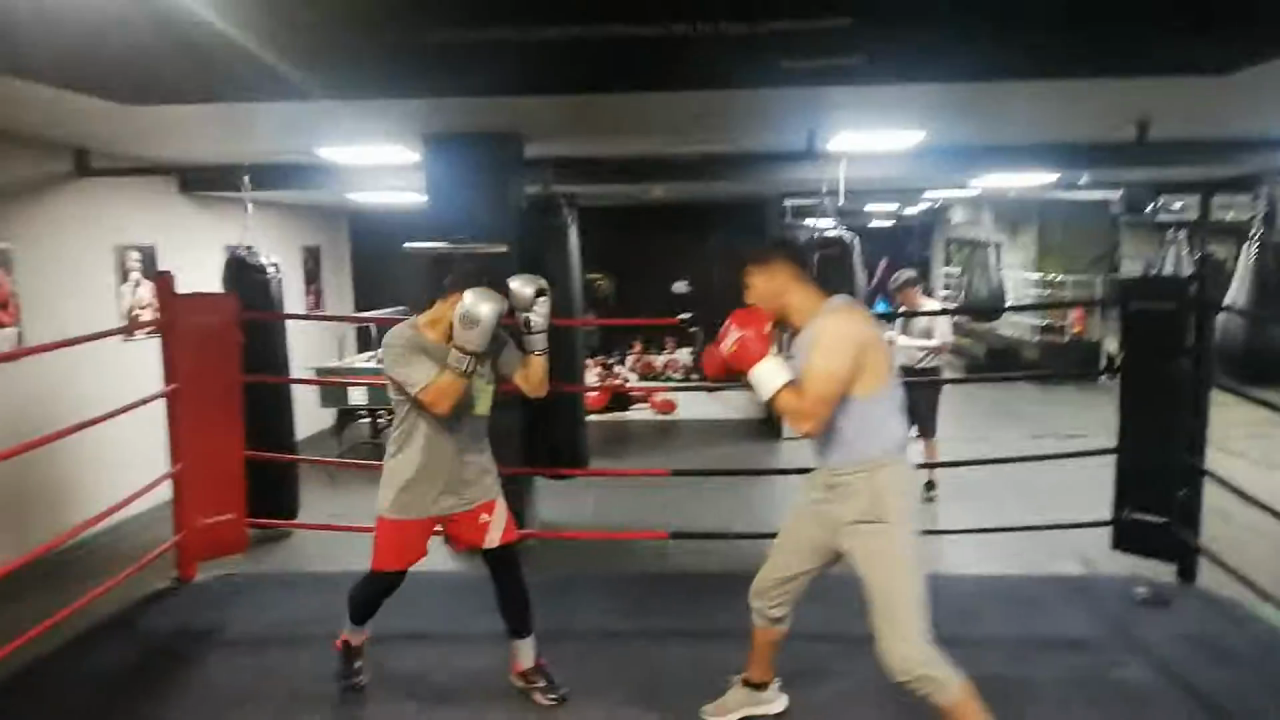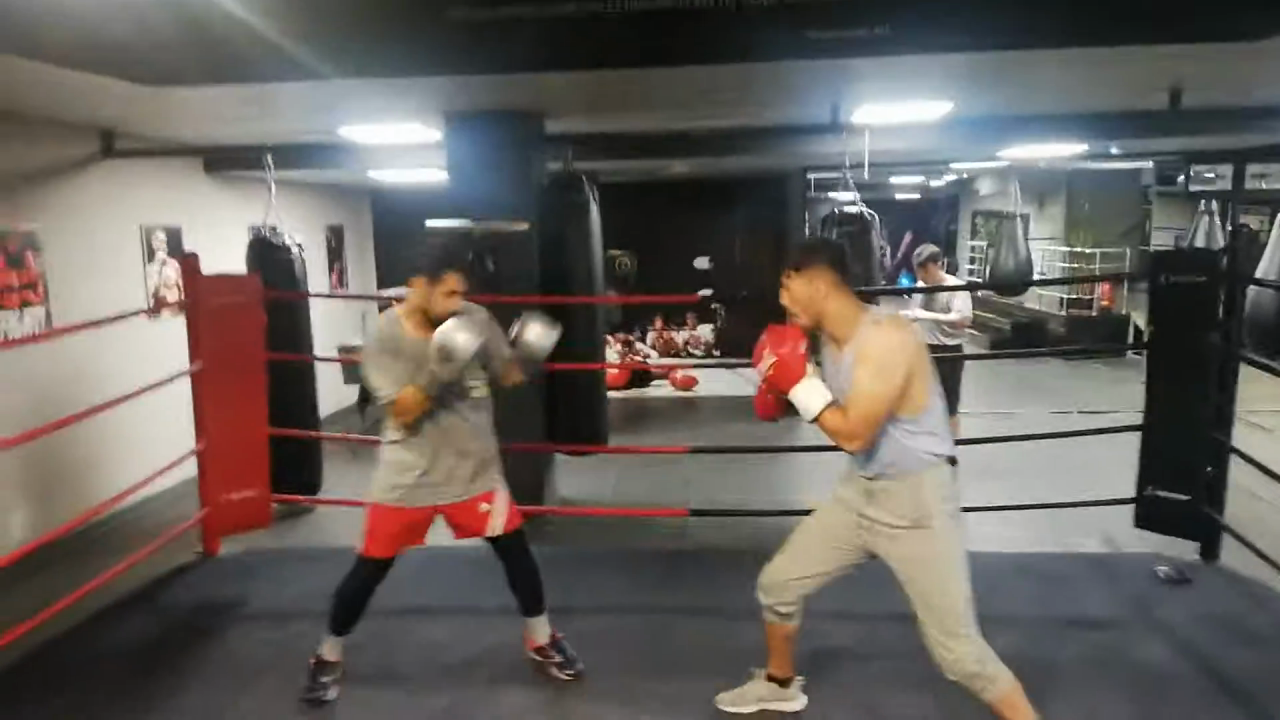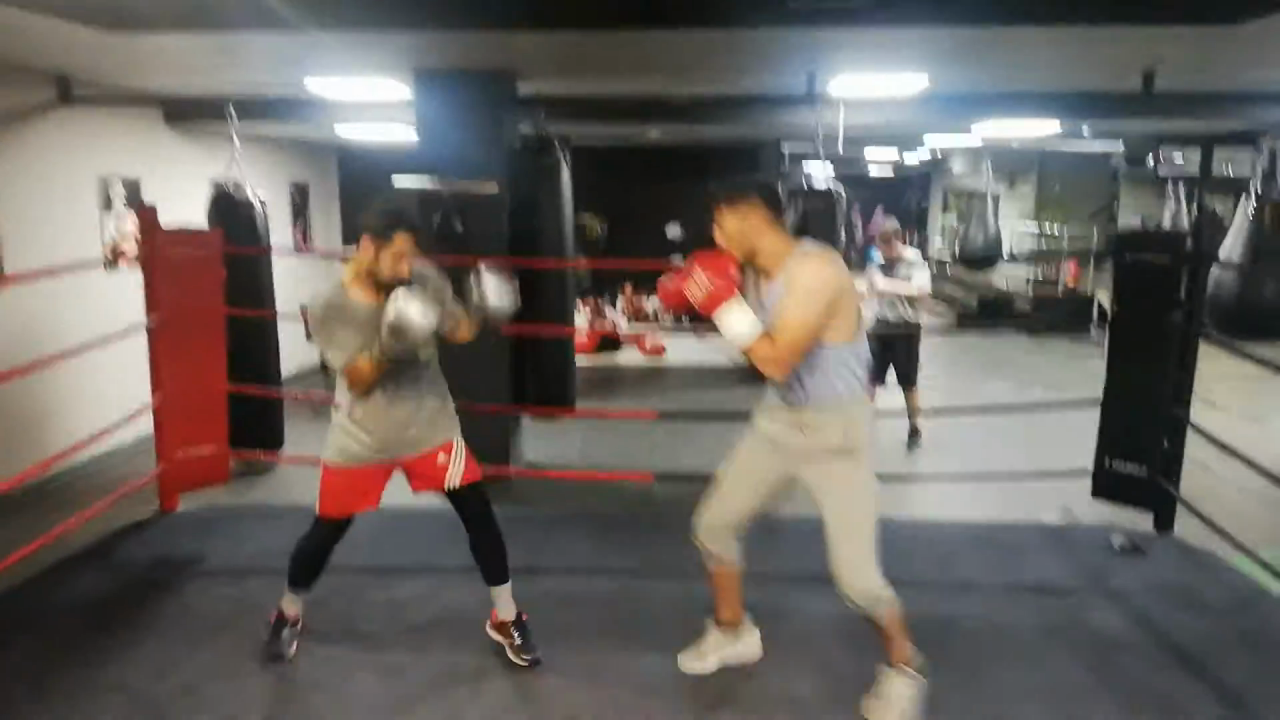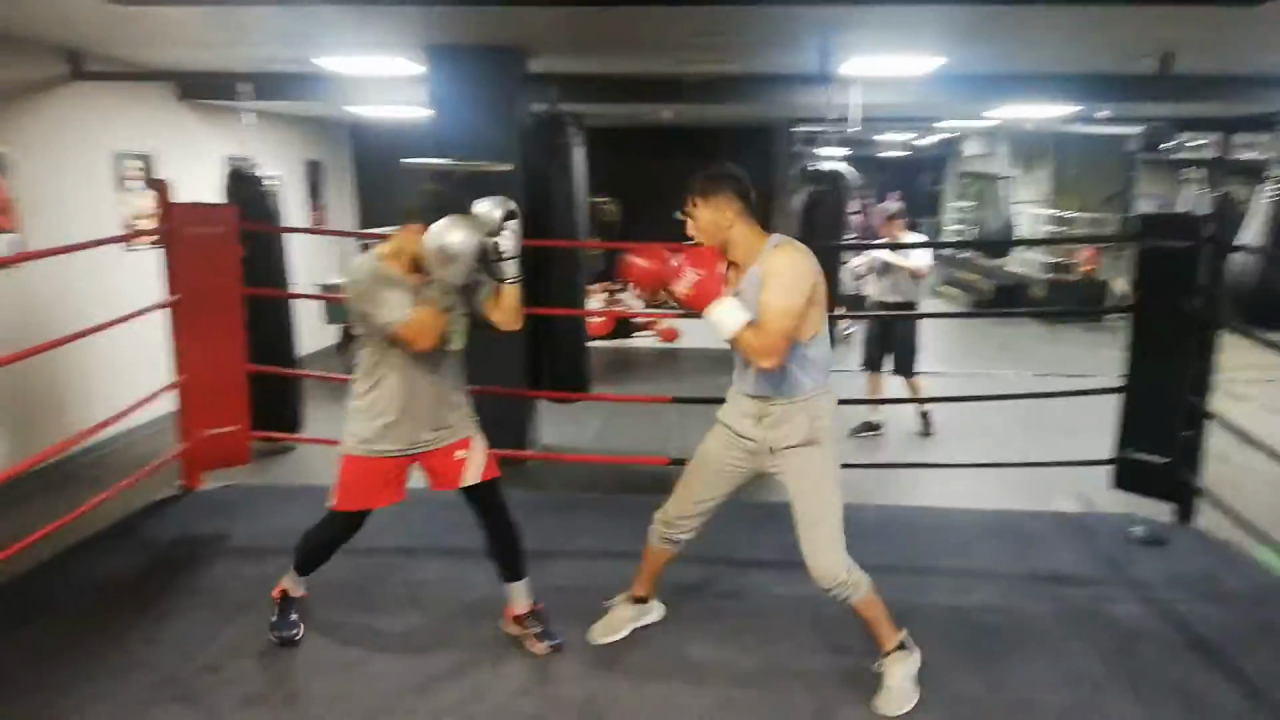
dt=0.2s
person 1, frame 1
left shoulder: (839, 323)
right shoulder: (815, 326)
left elbow: (805, 418)
right elbow: (807, 395)
left wrist: (757, 359)
right wrist: (742, 354)
left hip: (876, 494)
right hip: (832, 488)
left knee: (906, 652)
right knee: (768, 590)
person 1, frame 2
left shoulder: (885, 338)
right shoulder: (834, 339)
left elbow: (853, 436)
left wrist: (795, 378)
right wrist: (786, 387)
left hip: (916, 501)
right hip: (860, 493)
left knee: (957, 650)
right knee: (777, 585)
person 1, frame 3
left shoulder: (815, 269)
right shoulder: (766, 269)
left elbow: (775, 362)
right elbow: (758, 331)
left wrist: (723, 303)
right wrist: (697, 292)
left hip: (836, 430)
right hip: (780, 421)
left knee: (857, 577)
right knee: (714, 523)
left ankle: (903, 668)
right ankle: (732, 632)
person 1, frame 4
left shoulder: (788, 261)
right shoulder: (727, 259)
left elbow: (768, 352)
left wrist: (712, 299)
left hip: (800, 422)
right hip: (744, 414)
left knee: (828, 565)
right knee: (675, 519)
left ankle: (897, 652)
right ankle: (639, 600)
person 2, frame 1
left shoulder: (487, 334)
right shoulder: (401, 342)
left elbow: (535, 387)
right elbow: (441, 402)
left wrist: (535, 329)
right wrist: (468, 347)
left hip: (474, 481)
right hip: (412, 487)
left knee: (507, 566)
right knee: (384, 577)
left ankle: (527, 664)
right ankle: (352, 640)
person 2, frame 2
left shoulder: (473, 320)
right shoulder: (383, 338)
left elbow: (507, 376)
right elbow: (405, 413)
left wrist: (525, 353)
right wrist: (438, 372)
left hip: (474, 467)
right hip: (407, 476)
left knee: (515, 550)
right knee: (371, 567)
left ankle: (542, 640)
right ankle: (328, 657)
person 2, frame 3
left shoulder: (426, 279)
right shoulder: (328, 305)
left elbow: (460, 332)
right elbow: (357, 380)
left wrist: (484, 311)
right wrist: (390, 344)
left hip: (430, 425)
right hip: (361, 437)
left knee: (477, 511)
right knee: (327, 528)
left ankle: (505, 618)
right ankle: (288, 612)
person 2, frame 4
left shoulder: (457, 264)
right shoulder: (368, 276)
left elbow: (508, 320)
right elbow: (422, 338)
left wrist: (505, 255)
right wrist: (444, 279)
left hip: (448, 420)
right hip: (382, 427)
left knee: (494, 508)
right knee: (343, 520)
left ankle: (521, 610)
right ankle: (290, 592)
person 3, frame 1
left shoulder: (935, 311)
right shoulder: (904, 312)
left elbow: (945, 343)
left wrist: (910, 342)
right wrist: (892, 337)
left hip: (927, 376)
right hip: (906, 374)
left knee: (927, 431)
left ankle: (931, 480)
person 3, frame 2
left shoulder: (956, 287)
right shoulder: (921, 287)
left elbow: (964, 319)
left wrist: (927, 315)
right wrist: (908, 315)
left hip: (949, 354)
right hip: (925, 351)
left knee: (949, 409)
person 3, frame 3
left shoulder: (914, 261)
right shoulder: (878, 262)
left elbow: (921, 292)
right elbow: (872, 288)
left wrist: (887, 285)
right wrist: (870, 286)
left hip: (906, 328)
right hip: (881, 326)
left knee: (908, 384)
right knee: (869, 379)
left ankle: (914, 428)
person 3, frame 4
left shoulder: (918, 242)
right shoulder: (878, 247)
left elbow: (922, 271)
right elbow: (858, 272)
left wrist: (891, 258)
right wrist: (854, 267)
left hip: (904, 311)
right hip: (878, 309)
left knee: (906, 370)
right knee: (872, 367)
left ankle: (923, 411)
right ankle: (874, 419)
